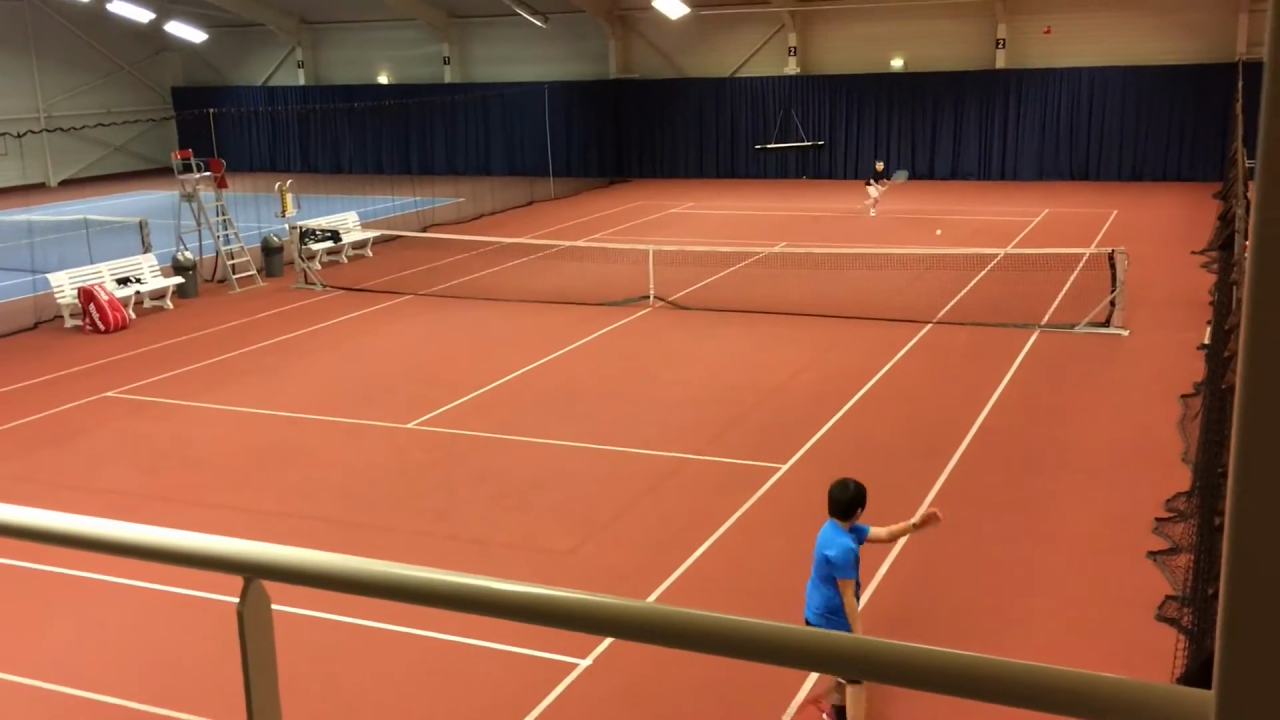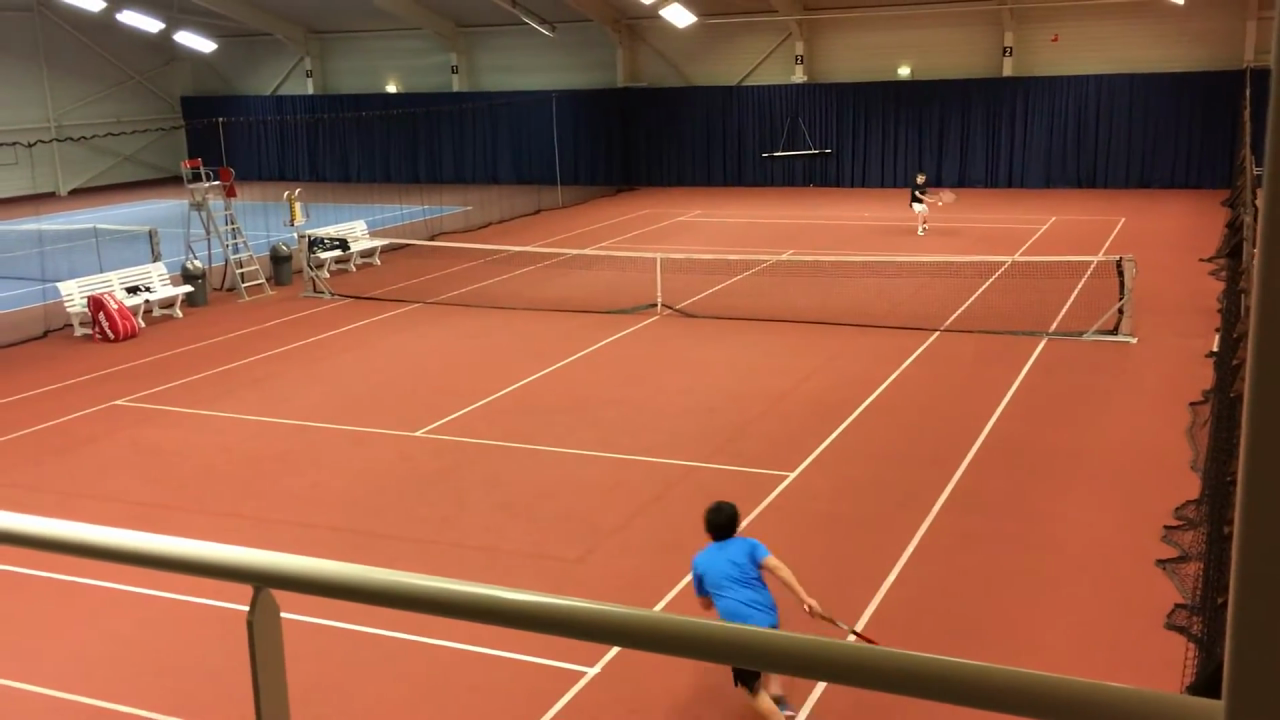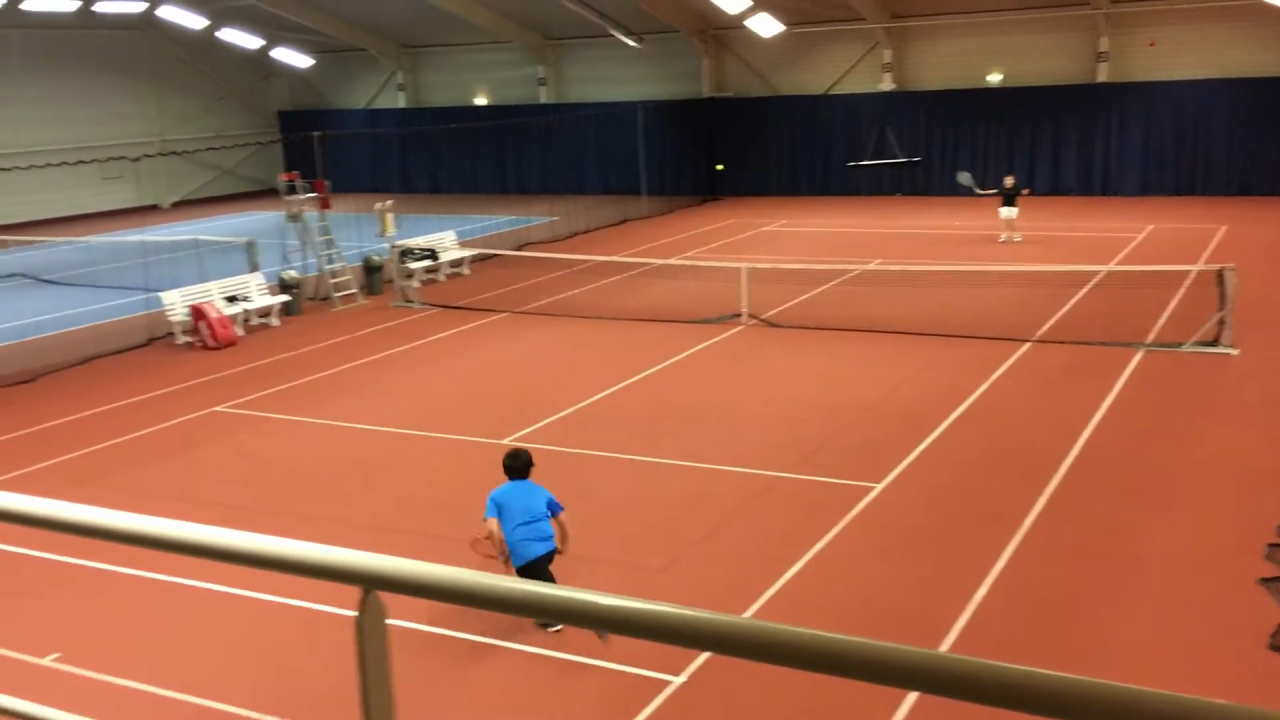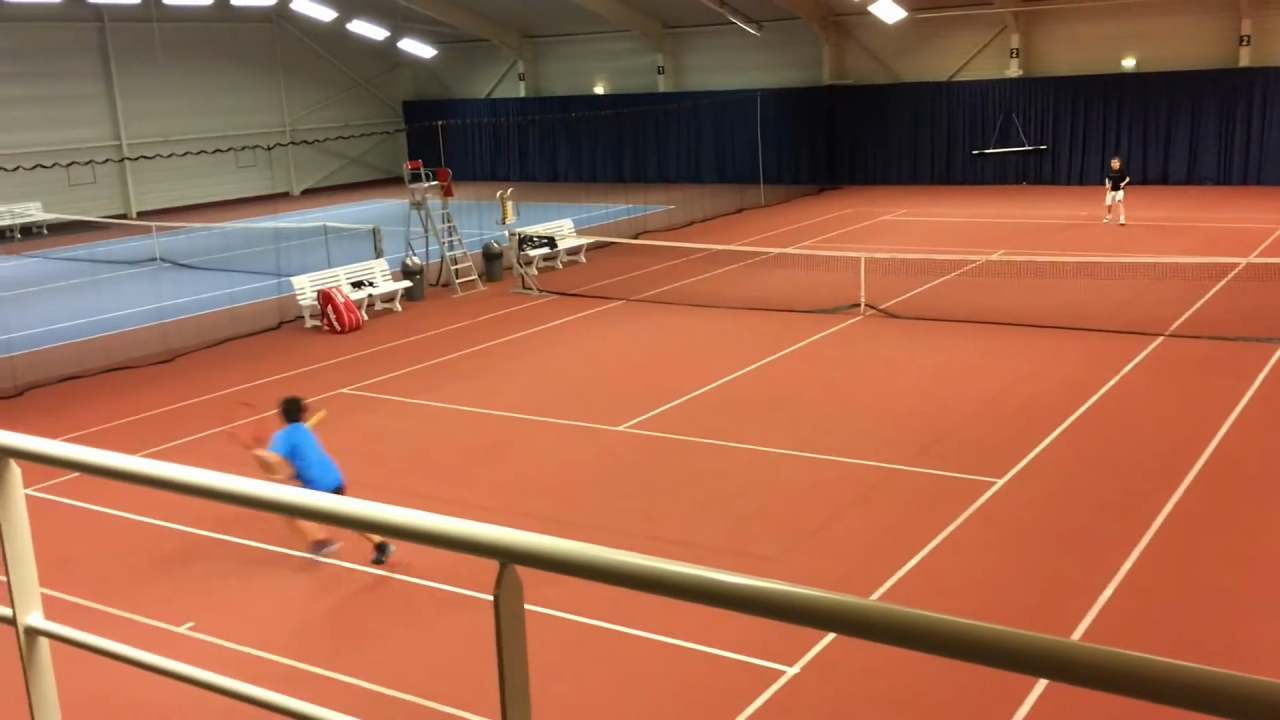
dt=0.7s
person 1, frame 1
left shoulder: (836, 528)
right shoulder: (842, 547)
left elbow: (883, 535)
right elbow: (848, 596)
left wrist: (914, 524)
right wrist: (860, 638)
left hip: (820, 615)
right hip: (832, 621)
right knee: (857, 679)
person 1, frame 2
left shoulder: (700, 561)
right shoulder: (750, 545)
left elbow: (705, 604)
right elbow: (777, 567)
right wrist: (805, 597)
right hip: (767, 619)
left knee: (753, 688)
right ankle: (778, 700)
person 1, frame 3
left shoulder: (495, 495)
right shoulder: (542, 491)
left elbow: (493, 528)
right elbow: (562, 521)
left wrist: (503, 553)
right wrist: (563, 544)
left hip: (521, 553)
right hip: (547, 546)
right ankle: (550, 618)
person 1, frame 4
left shoulder: (282, 436)
right shoulder: (303, 431)
left elbow: (272, 459)
left wrist: (261, 454)
right wrist: (286, 475)
left hip: (318, 485)
right hip: (334, 479)
left ankle: (321, 541)
right ankle: (380, 545)
